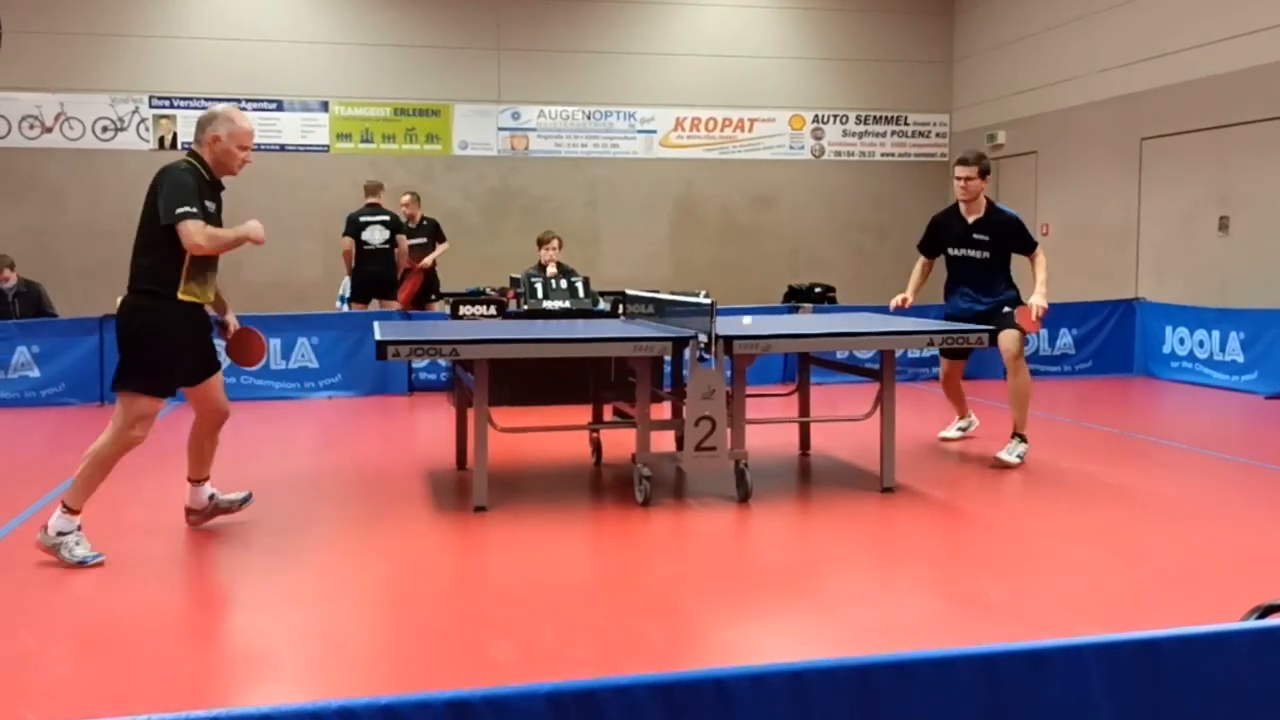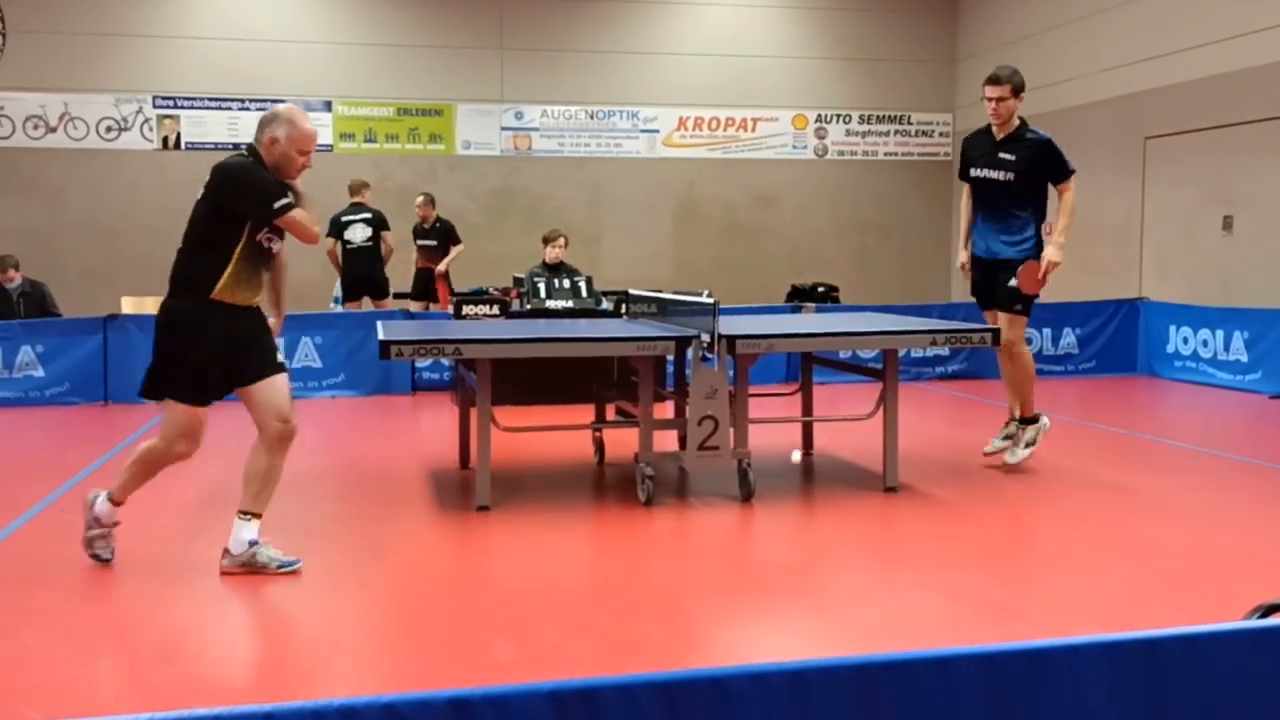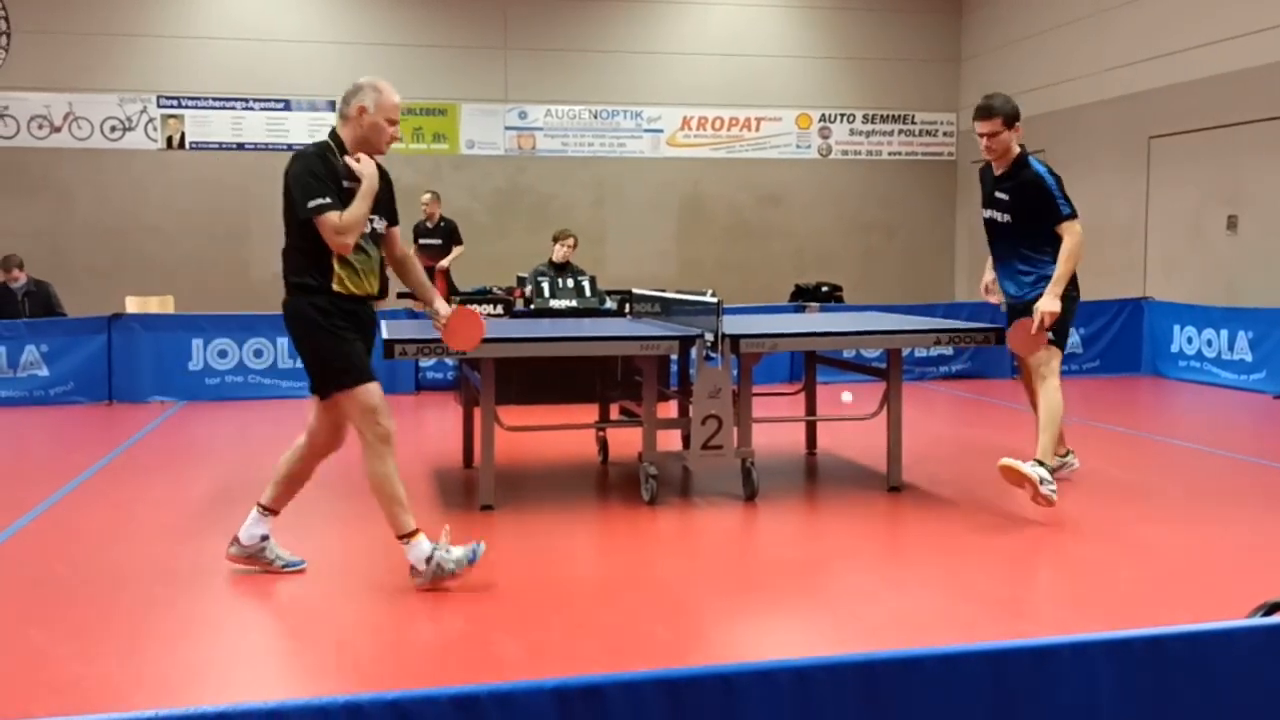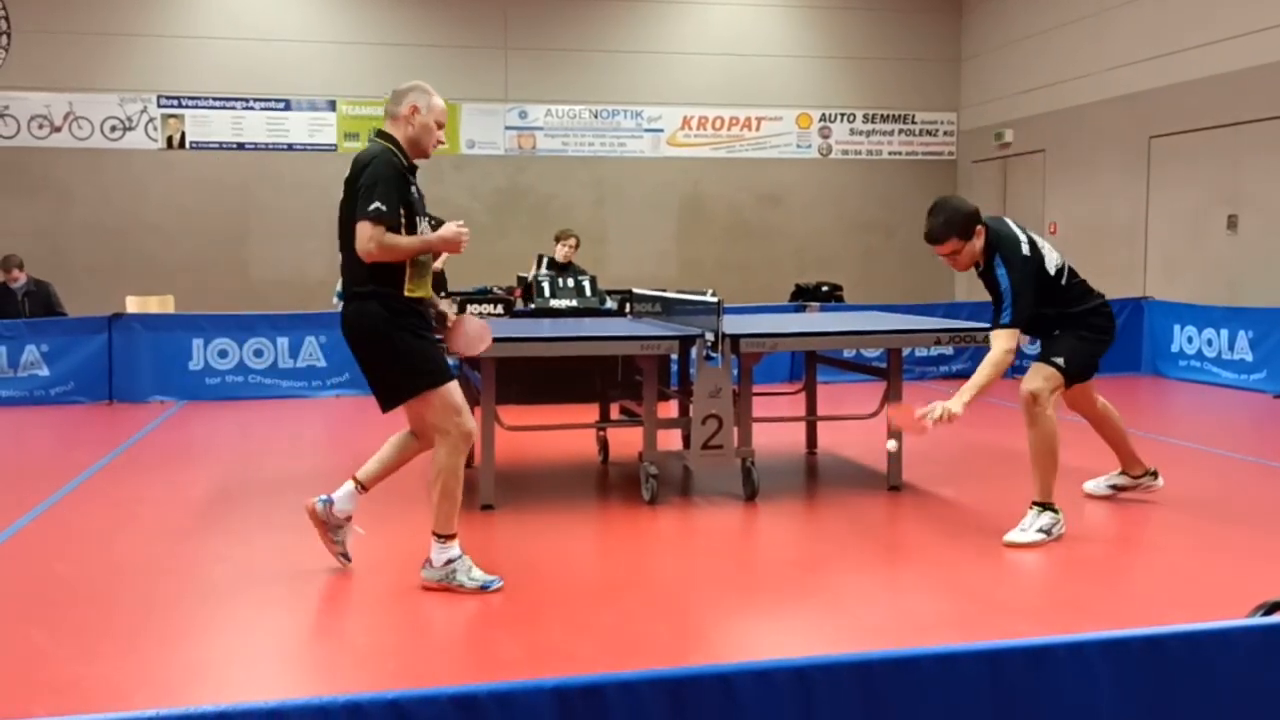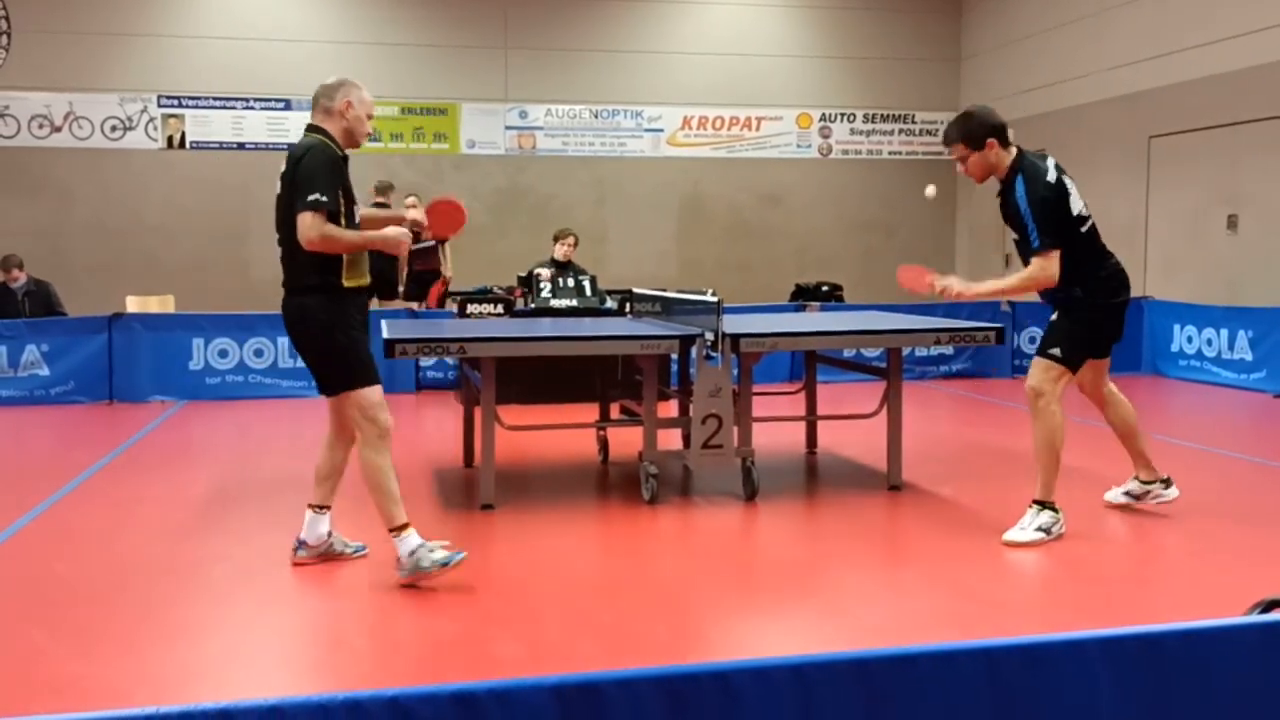
dt=0.4s
person 1, frame 1
left shoulder: (207, 186)
right shoulder: (179, 177)
right elbow: (196, 243)
left wrist: (225, 310)
right wrist: (245, 232)
left hip: (188, 319)
right hip: (155, 318)
left knee: (214, 412)
right knee: (131, 430)
left ankle: (200, 499)
right ankle: (61, 526)
person 1, frame 2
left shoulder: (272, 184)
right shoulder: (237, 176)
right elbow: (310, 233)
left wrist: (278, 316)
right wrist: (294, 188)
left hip: (243, 319)
right hip: (195, 318)
left knee: (279, 425)
right knee: (179, 440)
left ankle: (243, 543)
right ankle: (106, 508)
person 1, frame 3
left shoulder: (374, 173)
right shoulder: (311, 163)
left elbow: (395, 246)
right elbow: (340, 238)
left wrist: (435, 302)
right wrist: (368, 185)
left hip: (354, 312)
right hip: (320, 312)
left knee: (325, 435)
right knee: (377, 430)
left ankle: (254, 536)
right ankle: (424, 555)
person 1, frame 4
left shoulder: (391, 167)
right shoulder: (382, 164)
right elbow: (369, 247)
left wrist: (433, 304)
right wrist: (436, 240)
left hip: (388, 314)
right hip: (384, 317)
left knee: (427, 429)
right knee: (458, 427)
left ankle: (338, 505)
right ankle: (444, 558)
person 1, frame 5
left shoulder: (317, 156)
right shoulder: (318, 156)
right elbow: (312, 235)
left wrist: (393, 220)
right wrist: (385, 238)
left hip: (328, 306)
right hip: (324, 309)
left knee: (347, 425)
right knee: (375, 424)
left ankle: (314, 534)
right ankle: (406, 546)
person 2, frame 1
left shoulder: (1006, 221)
right shoulder: (941, 222)
left elbow: (1036, 255)
right elbow: (925, 262)
left wrist: (1039, 291)
right wrist: (909, 295)
left hip: (1000, 302)
right hip: (958, 308)
left knee: (1011, 352)
right knee: (949, 375)
left ankle: (1019, 439)
right ankle: (965, 418)
person 2, frame 2
left shoulder: (1039, 144)
right shoulder: (972, 144)
left elbow: (1067, 191)
left wrist: (1056, 243)
right wrist: (963, 243)
left hip: (1021, 256)
right hip: (984, 254)
left knee: (1012, 339)
right knee: (999, 340)
left ankle: (1031, 419)
right ankle: (1016, 420)
person 2, frame 3
left shoulder: (1038, 177)
right shoulder: (987, 174)
left elbow: (1073, 236)
left wrist: (1053, 295)
right wrist: (992, 268)
left hip: (1048, 293)
right hip: (1018, 291)
left knee: (1043, 368)
right knee: (1029, 373)
left ankle: (1043, 469)
right ankle: (1059, 451)
person 2, frame 4
left shoulder: (1011, 265)
right shoulder: (995, 228)
left elbow: (1005, 347)
left wrist: (961, 399)
left hip: (1085, 324)
right hip: (1075, 316)
left knee: (1035, 392)
right knee: (1081, 400)
left ankle: (1046, 511)
right ankle: (1136, 472)
person 2, frame 5
left shoulder: (1025, 191)
right shoulder: (1036, 164)
left elbow: (1046, 274)
right elbow: (1066, 225)
left wrist: (975, 289)
left hip: (1087, 298)
right hip: (1102, 289)
left knee: (1042, 389)
right knee: (1096, 384)
left ankle: (1046, 511)
right ankle: (1150, 479)
